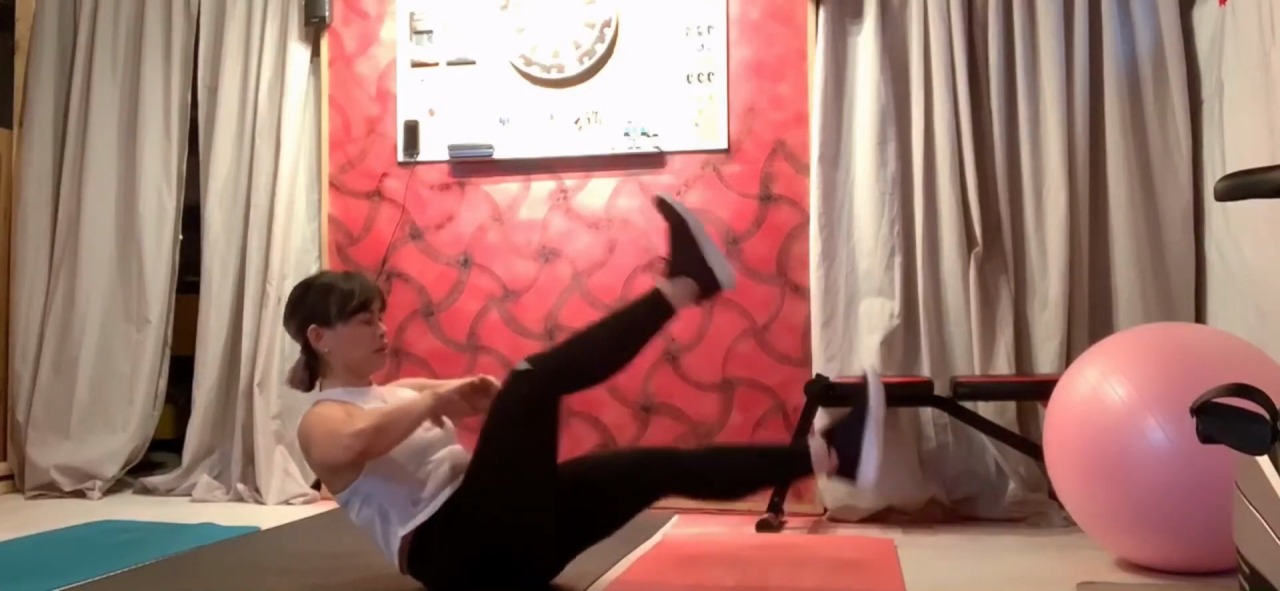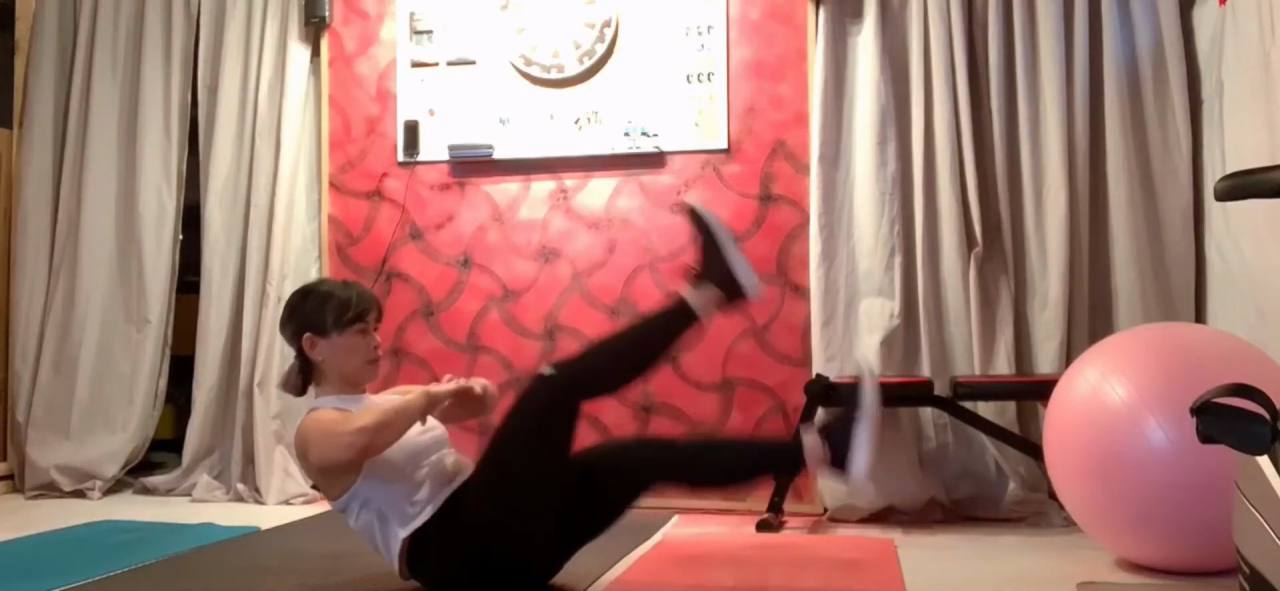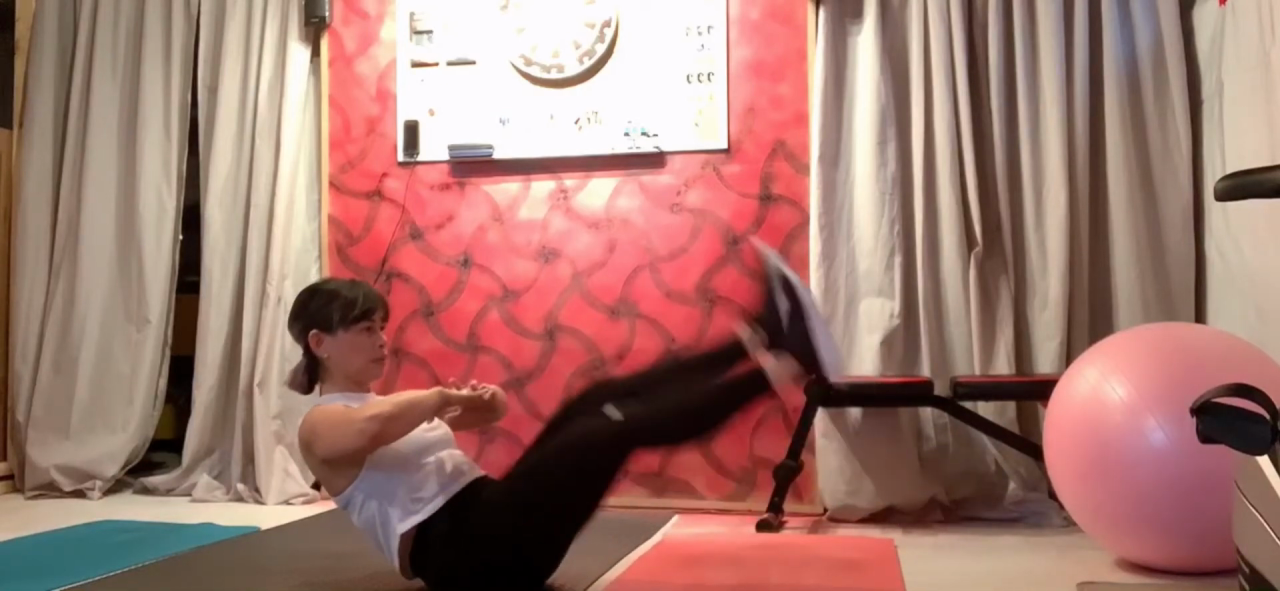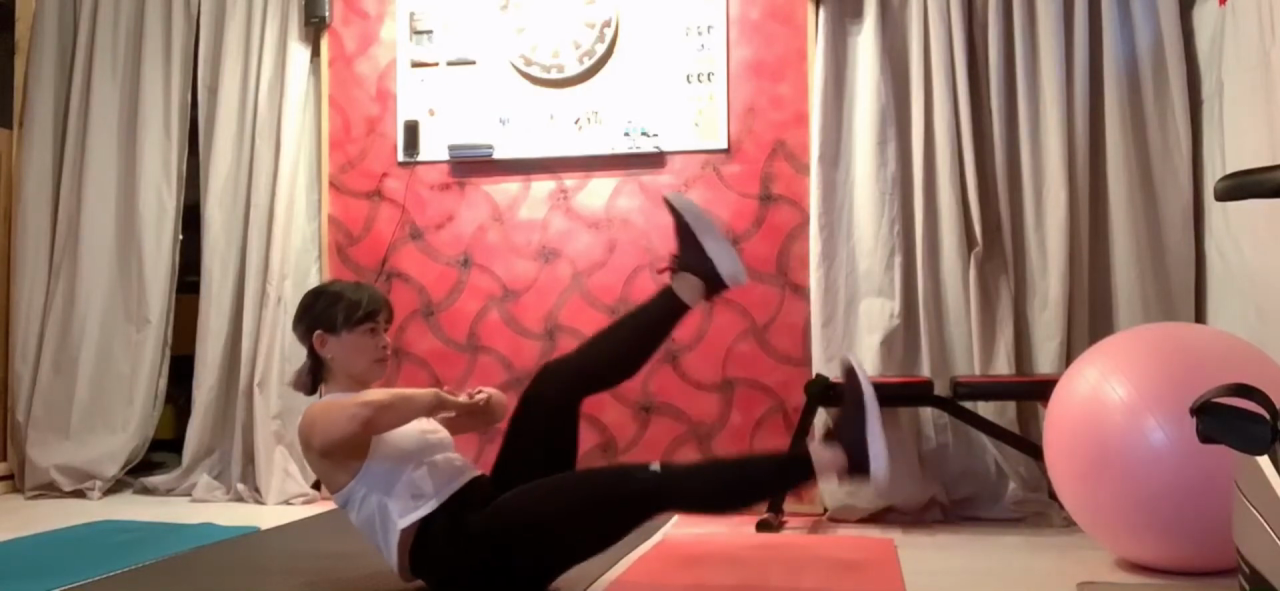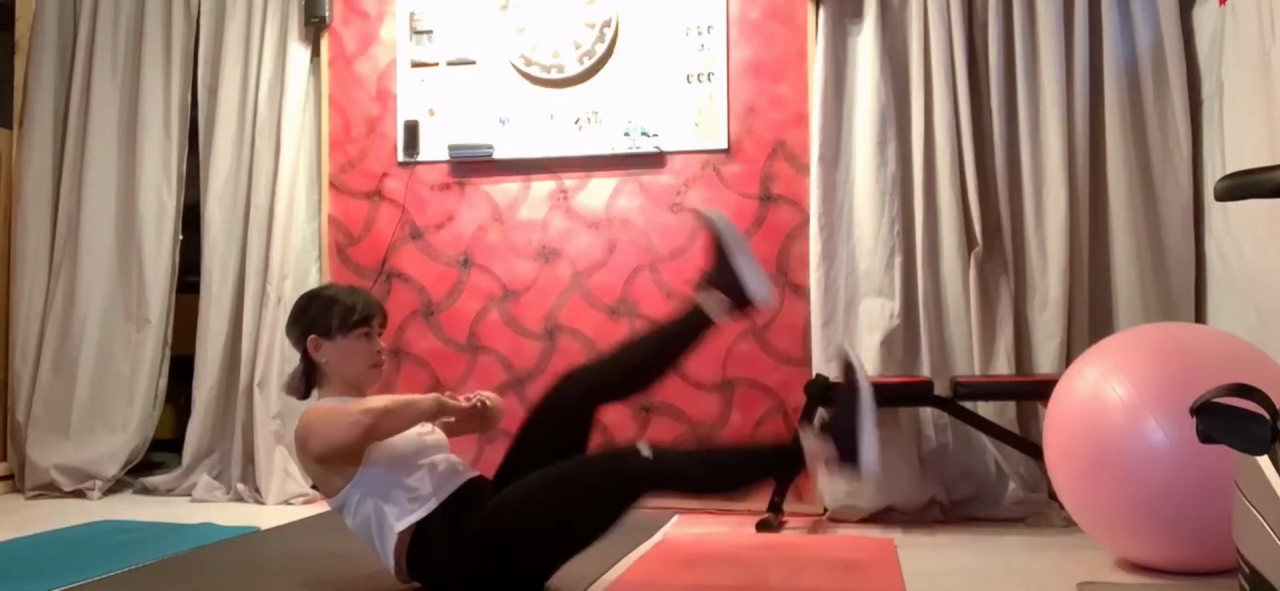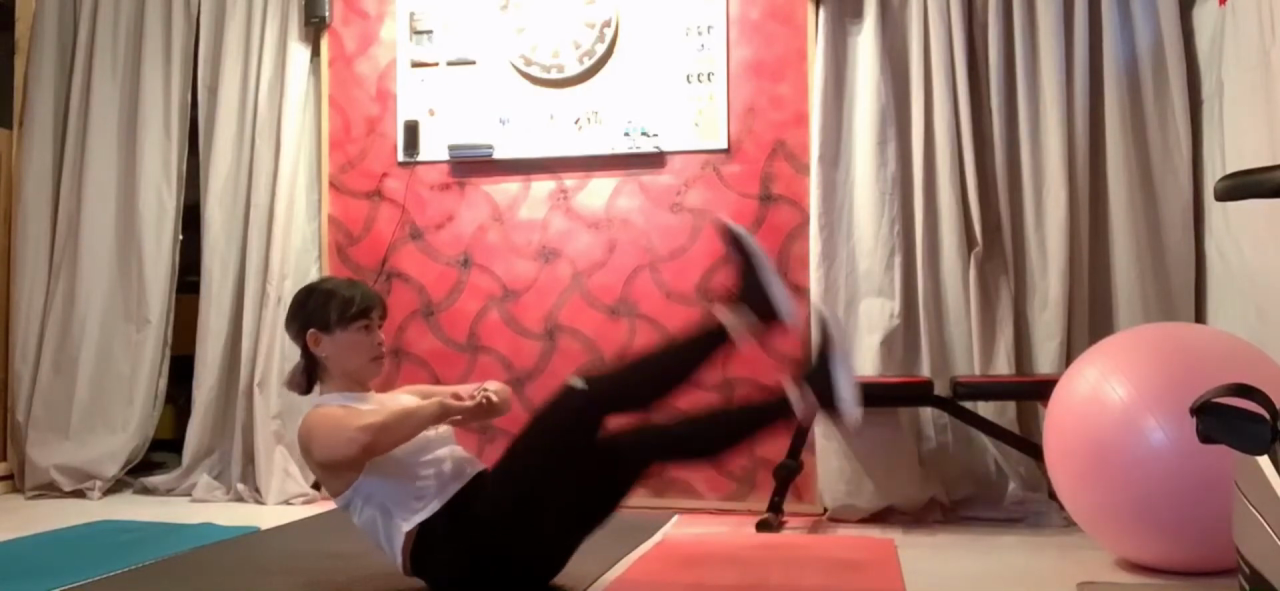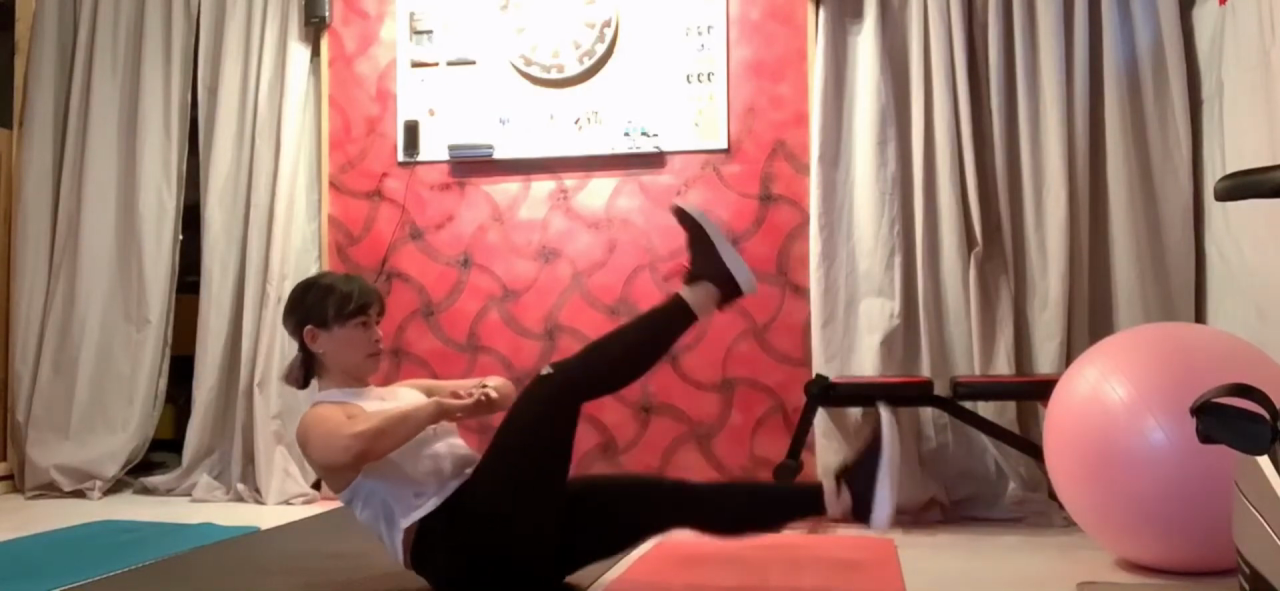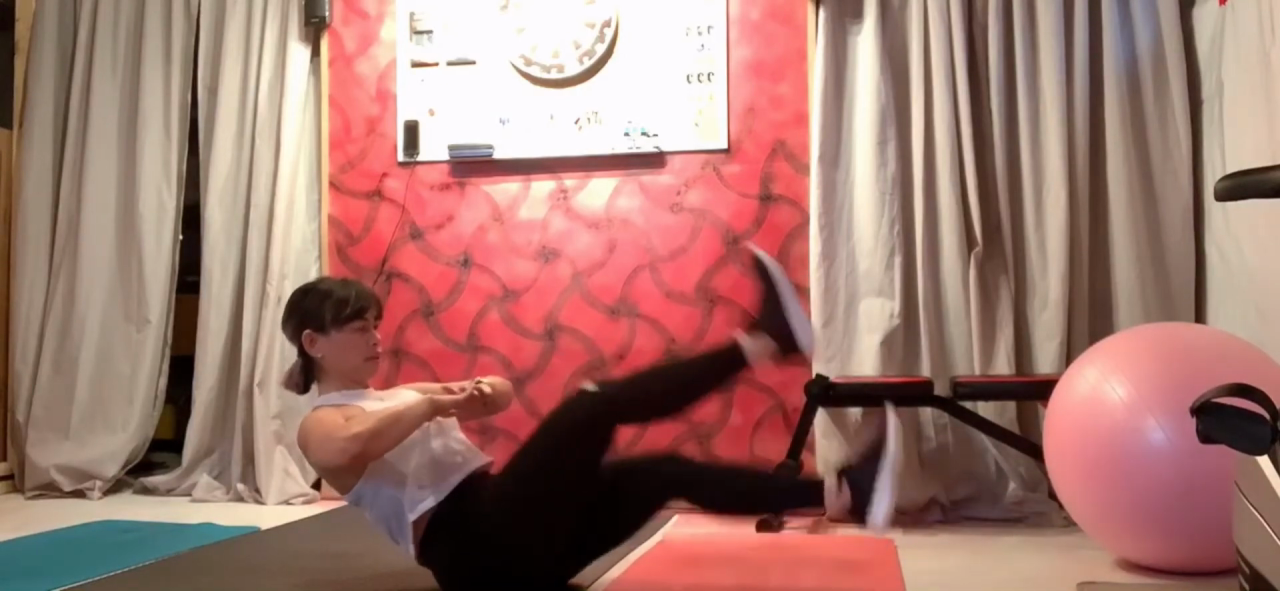
dt=0.3s
person 1, frame 1
left shoulder: (394, 393)
right shoulder: (322, 422)
left elbow: (469, 398)
right elbow: (352, 444)
left wrist: (474, 393)
right wrist: (436, 399)
left hip: (511, 536)
left knee: (662, 466)
right knee: (535, 380)
left ankle: (828, 456)
right ankle: (681, 287)
person 1, frame 2
left shoulder: (384, 404)
right shoulder: (318, 430)
left elbow: (483, 404)
right elbow: (357, 441)
left wrist: (463, 395)
right wrist: (428, 398)
left hip: (508, 537)
left knee: (646, 453)
right knee: (553, 386)
left ankle: (816, 450)
right ankle: (702, 296)
person 1, frame 3
left shoulder: (385, 405)
right shoulder: (321, 425)
left elbow: (490, 412)
right elbow: (364, 432)
left wrist: (476, 400)
right wrist: (440, 396)
left hip: (496, 532)
left knee: (598, 403)
right knee: (615, 426)
left ankle: (757, 344)
right ankle: (774, 371)
person 1, frame 4
left shoulder: (394, 406)
right shoulder: (322, 424)
left elbow: (495, 408)
right elbow: (363, 417)
left wrist: (477, 404)
right wrist: (439, 399)
left hip: (495, 518)
left knee: (560, 381)
right knee: (646, 483)
left ankle: (689, 283)
right ankle: (828, 458)
person 1, frame 5
left shoulder: (385, 408)
right shoulder: (317, 428)
left elbow: (484, 417)
right elbow: (362, 425)
left wrist: (473, 406)
right wrist: (438, 406)
left hip: (490, 518)
left knee: (578, 390)
right knee: (637, 464)
left ankle: (716, 301)
right ankle: (820, 449)
person 1, frame 6
left shoulder: (398, 400)
right shoulder: (321, 426)
left elbow: (502, 395)
right elbow: (357, 440)
left wrist: (483, 397)
right wrist: (442, 408)
left hip: (507, 537)
left knee: (636, 443)
right knee: (585, 398)
left ankle: (803, 396)
right ankle: (740, 318)
person 1, frame 7
left shoulder: (399, 394)
right shoulder: (321, 424)
left elbow: (504, 391)
right elbow: (352, 445)
left wrist: (483, 392)
right wrist: (439, 409)
left hip: (513, 535)
left knee: (669, 498)
right knee: (561, 382)
left ankle: (839, 498)
right ankle: (704, 292)
person 1, frame 8
left shoulder: (397, 399)
right shoulder: (321, 426)
left elbow: (504, 396)
right elbow: (348, 450)
left wrist: (479, 389)
right wrist: (430, 407)
left hip: (516, 530)
left knee: (670, 473)
right knee: (595, 402)
left ankle: (840, 495)
right ankle: (759, 342)
